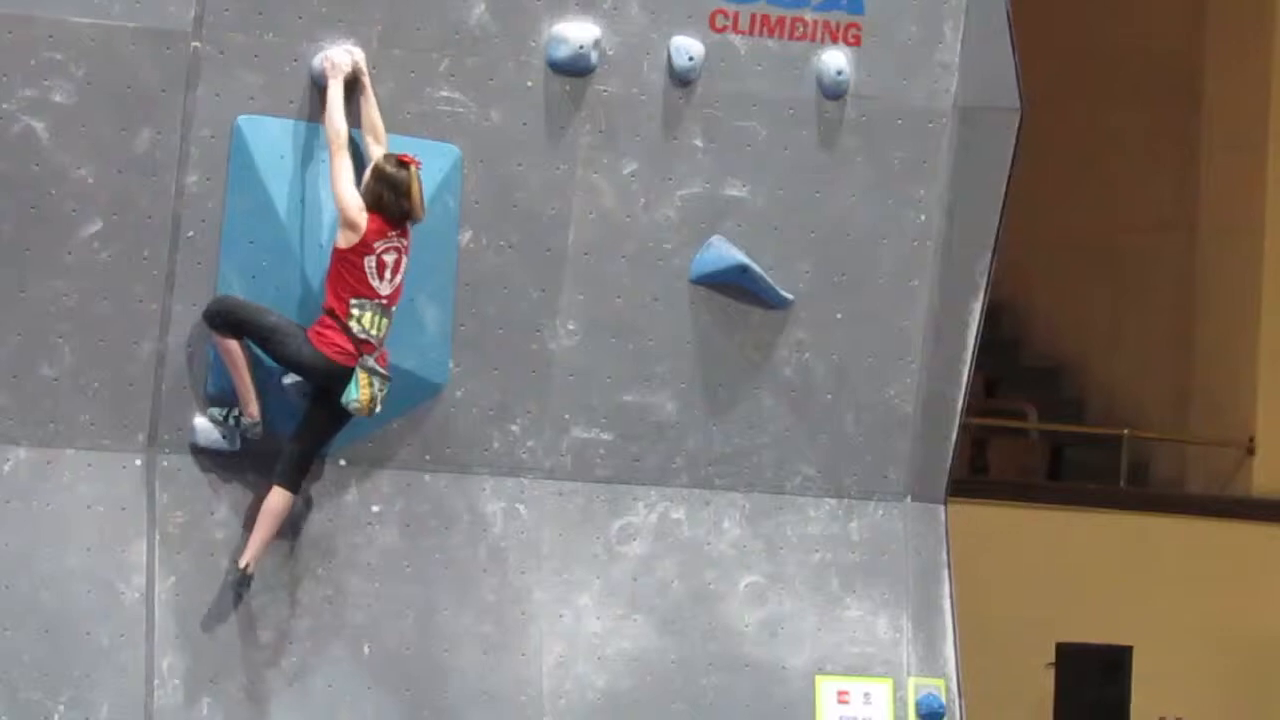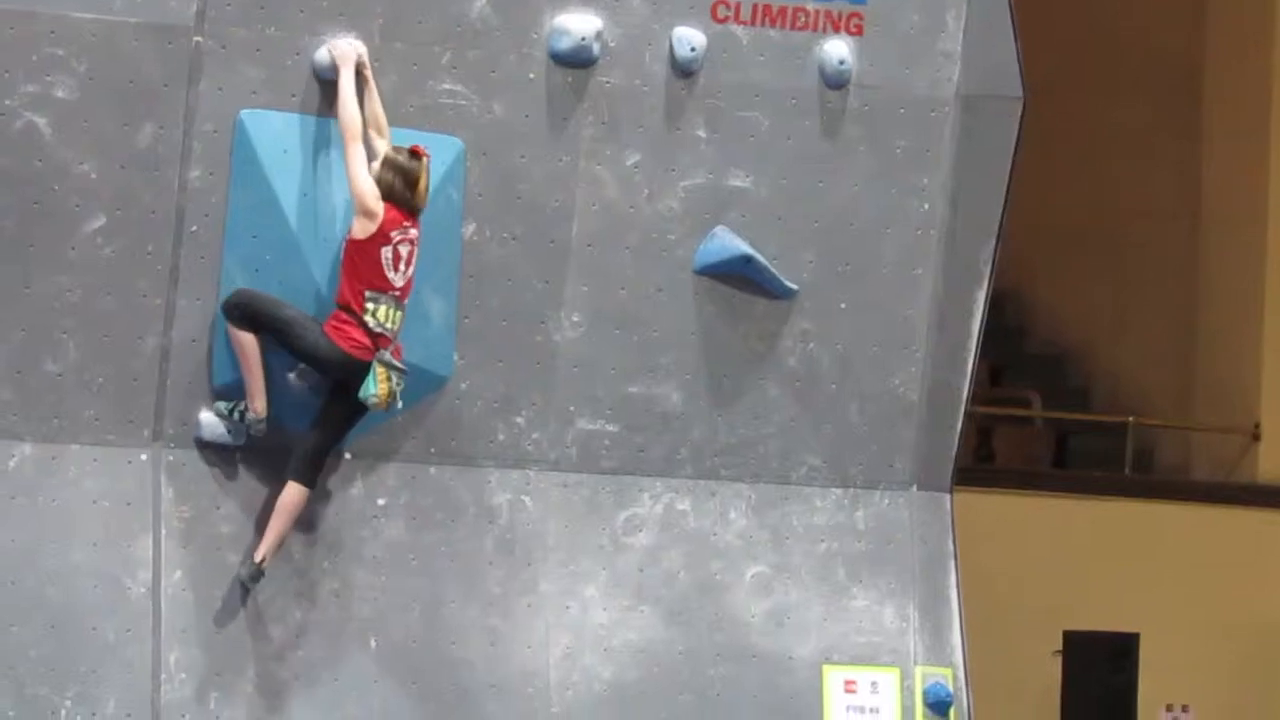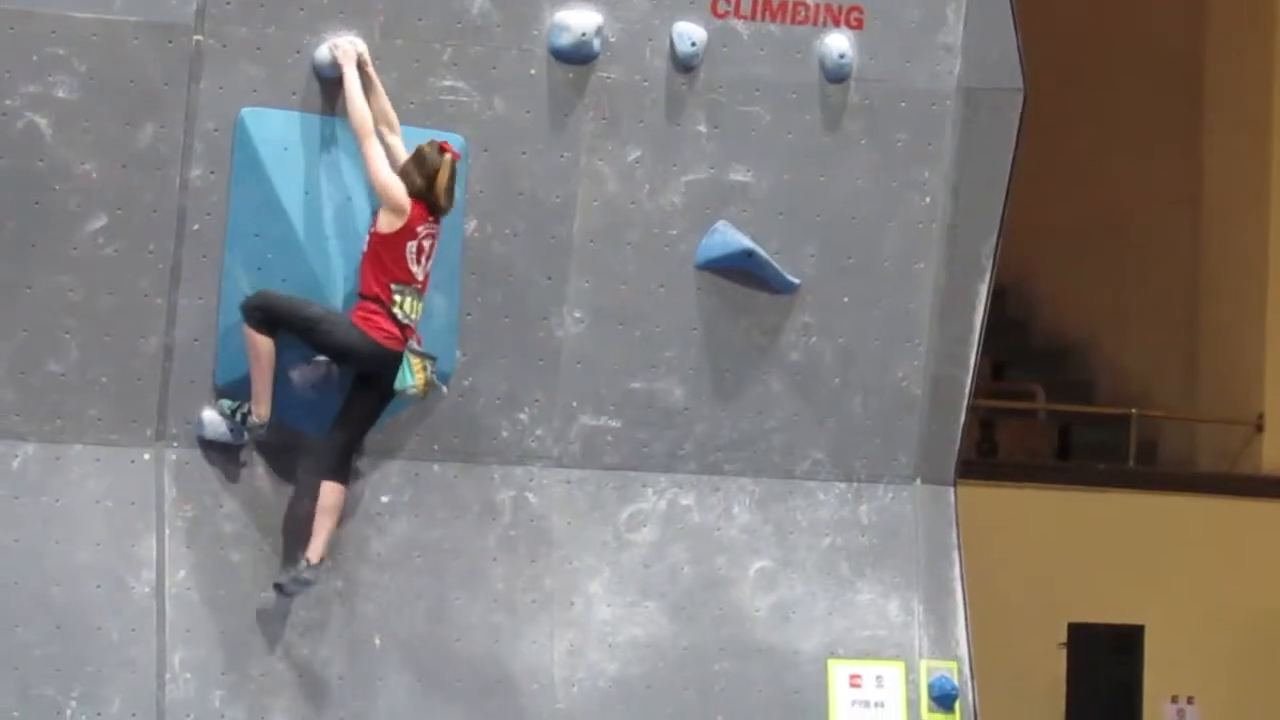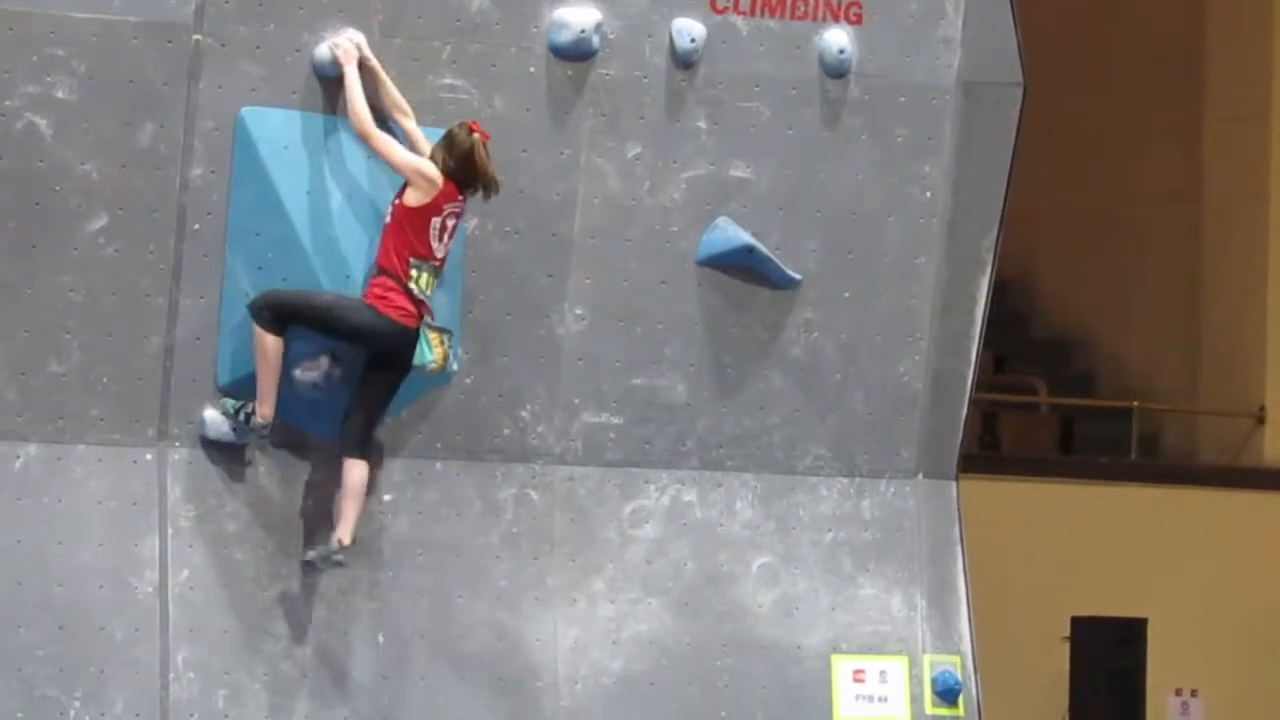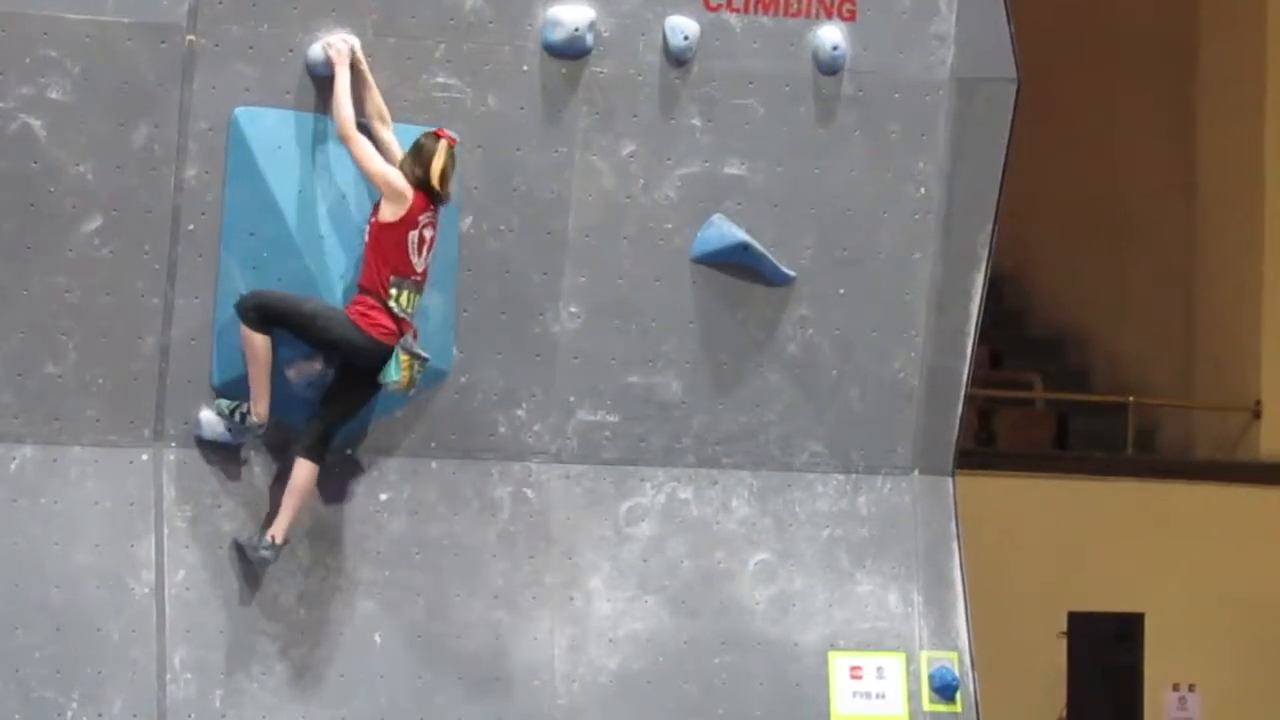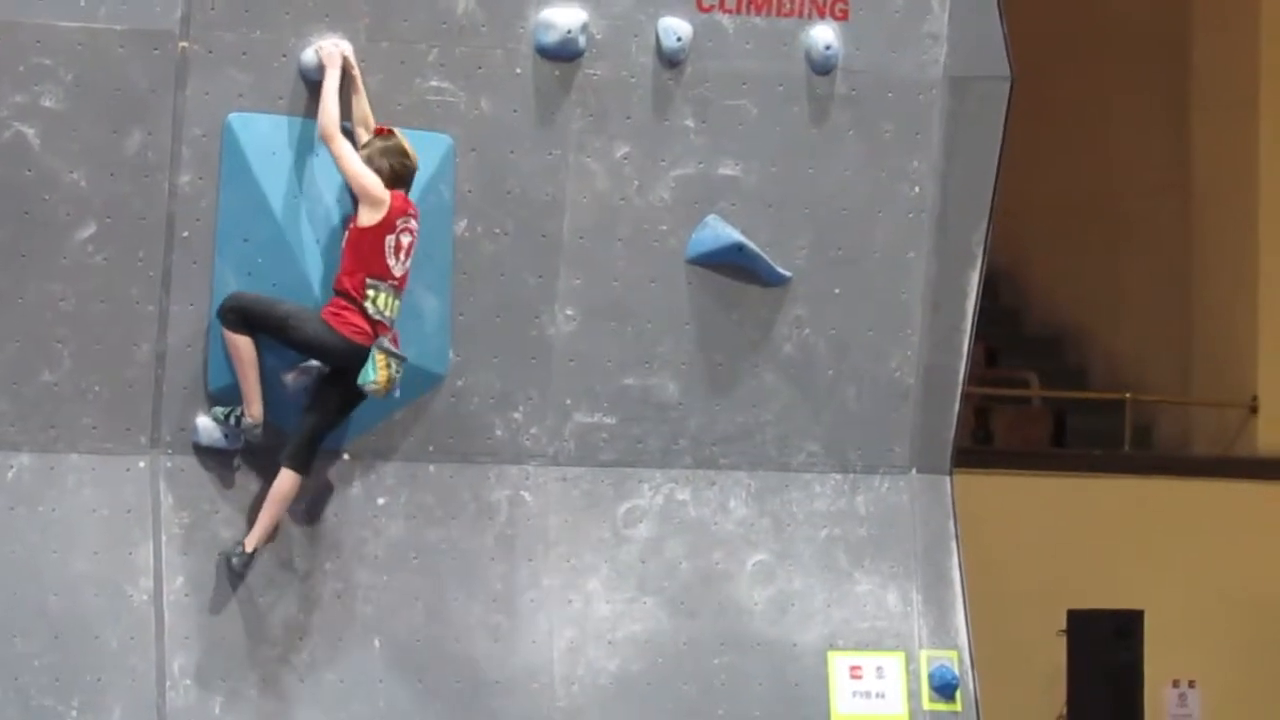
dt=0.4s
person 1, frame 1
left shoulder: (357, 222)
right shoulder: (401, 227)
left elbow: (338, 146)
right elbow: (375, 141)
left wrist: (336, 80)
right wrist: (363, 80)
left hip: (325, 356)
right hip: (362, 372)
left knee: (220, 311)
right knee: (294, 464)
left ankle: (248, 416)
right ankle: (245, 565)
person 1, frame 2
left shoulder: (373, 212)
right shoulder: (409, 220)
left elbow: (353, 137)
right elbow: (378, 138)
left wrist: (347, 69)
right wrist: (366, 74)
left hip: (342, 350)
right hip: (376, 366)
left knee: (240, 304)
right knee: (309, 457)
left ankle: (254, 412)
right ankle: (258, 560)
person 1, frame 3
left shoulder: (399, 204)
right shoulder: (429, 214)
left elbow: (368, 134)
right elbow: (389, 131)
left wrist: (349, 67)
right wrist: (368, 71)
left hip: (368, 341)
right hip: (397, 356)
left knee: (259, 307)
right knee: (336, 452)
left ankle: (254, 417)
right ankle: (309, 562)
person 1, frame 4
left shoulder: (428, 177)
right shoulder: (452, 190)
left elbow: (364, 126)
right elbow: (401, 116)
left wrist: (349, 65)
right wrist: (370, 62)
left hip: (383, 317)
right hip: (408, 330)
left knee: (268, 306)
right knee: (357, 430)
left ankle: (260, 414)
right ankle: (340, 539)
person 1, frame 5
left shoulder: (402, 191)
right shoulder: (427, 202)
left elbow: (349, 132)
right elbow: (379, 125)
left wrist: (341, 66)
right wrist: (360, 67)
left hip: (365, 333)
right hip: (388, 345)
left knee: (254, 306)
right knee: (318, 431)
left ankle: (254, 414)
right ankle: (274, 538)
person 1, frame 6
left shoulder: (377, 196)
right shoulder: (407, 208)
left elbow: (330, 133)
right elbow: (365, 132)
left wrist: (333, 70)
right wrist: (353, 74)
left hip: (342, 335)
right hip: (372, 351)
left knee: (234, 308)
right knee: (303, 442)
left ankle: (251, 416)
right ankle: (249, 546)
